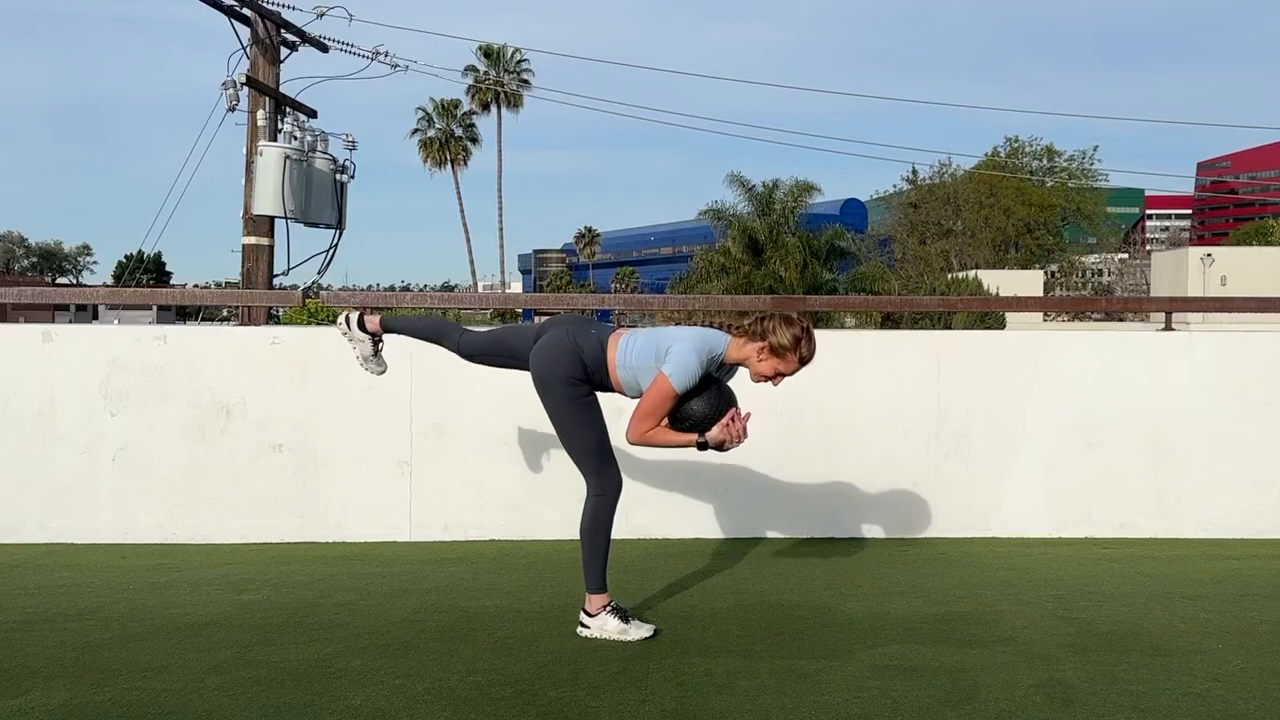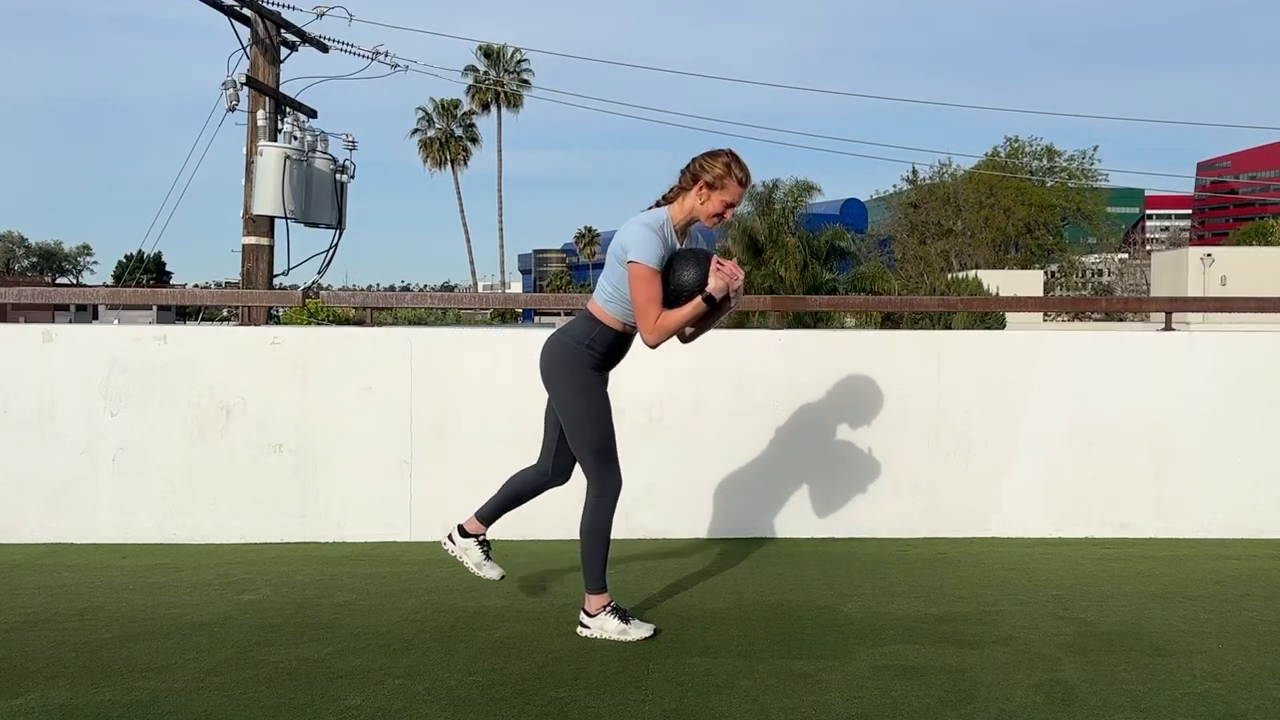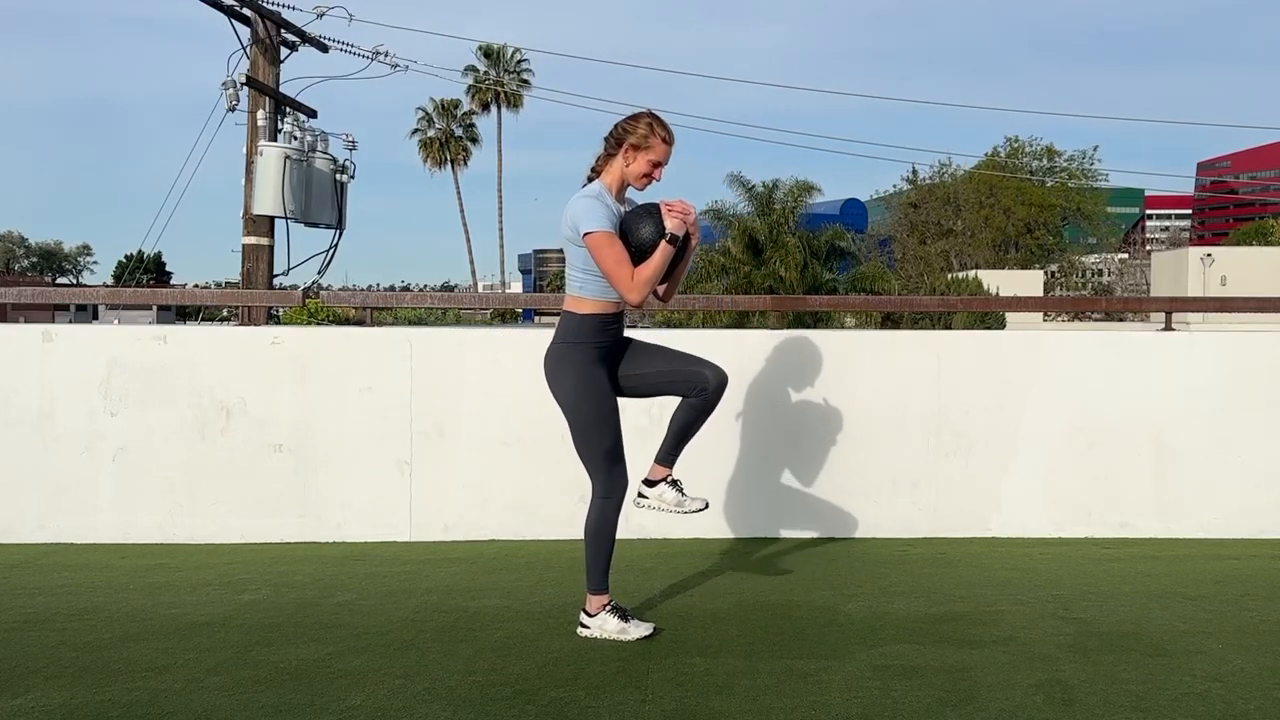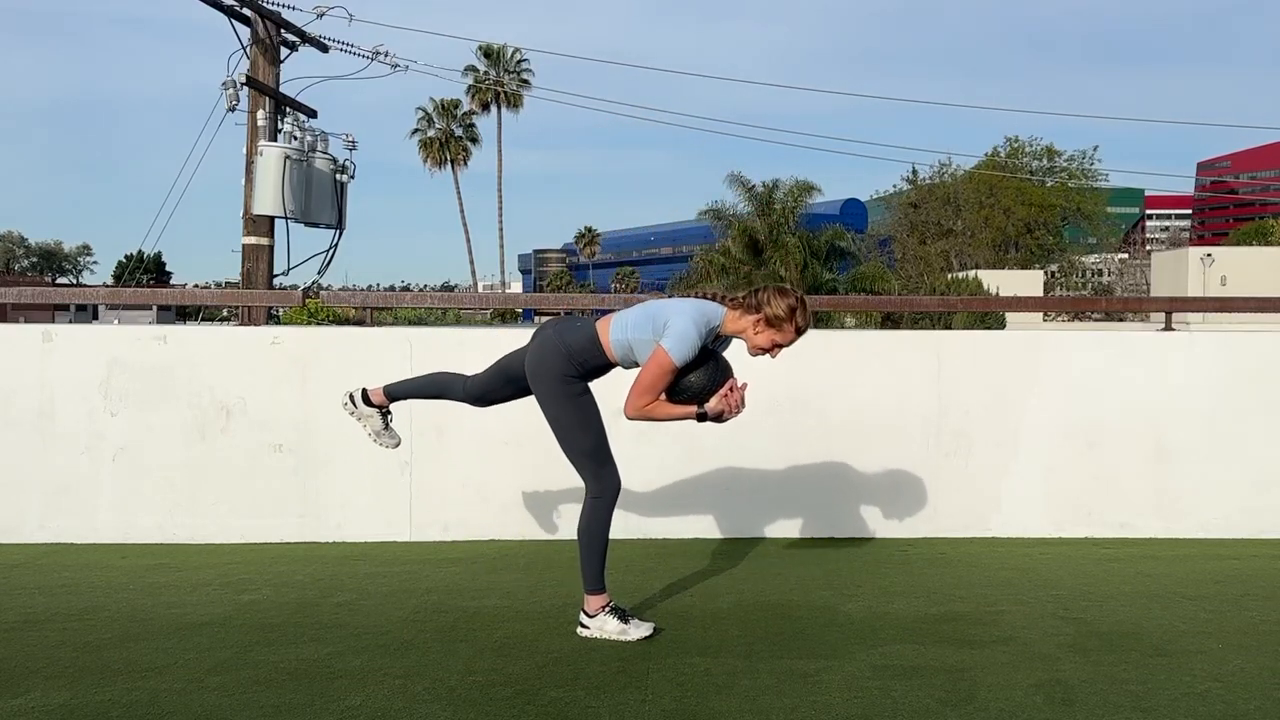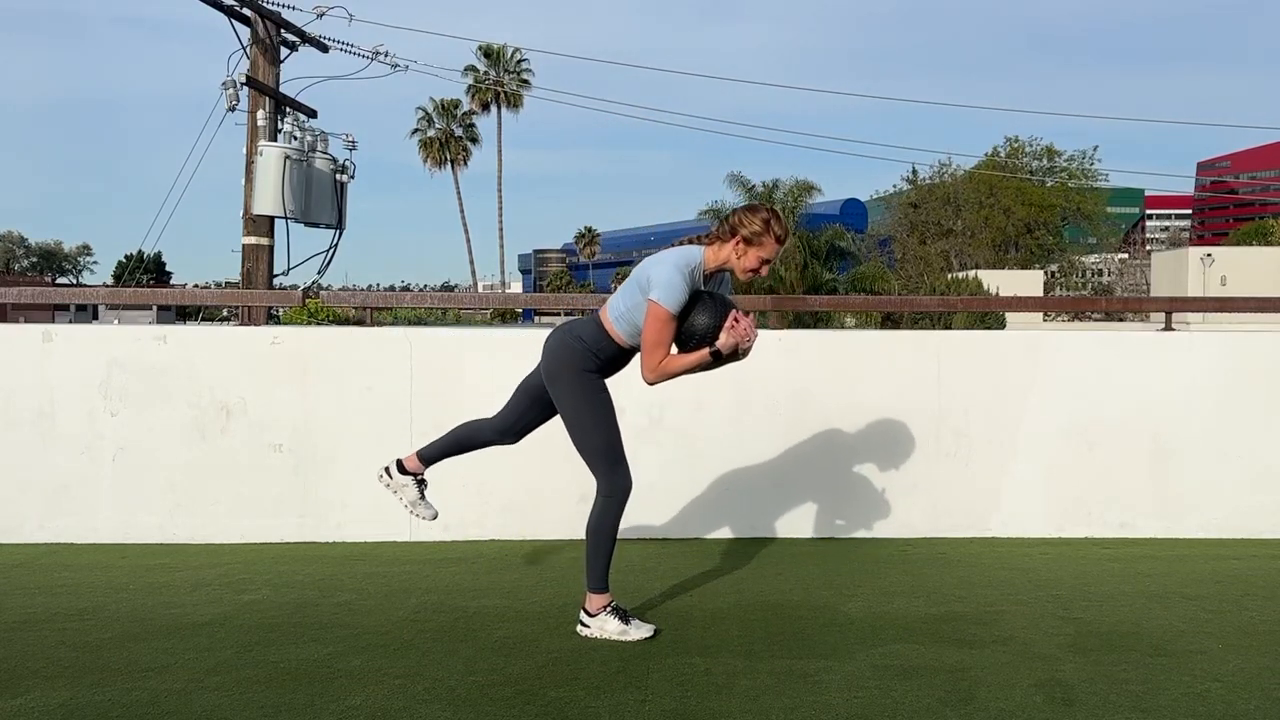
dt=1s
person 1, frame 1
left shoulder: (725, 356)
right shoulder: (694, 356)
right elbow: (640, 431)
left wrist: (718, 433)
right wrist: (706, 440)
left hip: (571, 337)
right hip: (562, 364)
left knee: (470, 342)
right knee: (605, 484)
left ankle: (370, 327)
right ankle: (596, 611)
person 1, frame 2
left shoulder: (691, 238)
right shoulder: (645, 232)
left elbow: (687, 330)
right elbow: (654, 333)
left wrist: (721, 296)
right wrist: (711, 295)
left hip: (584, 357)
right hip: (574, 360)
left knee: (554, 470)
right knee: (604, 482)
left ankle: (470, 531)
right ankle: (595, 612)
person 1, frame 3
left shoulder: (627, 208)
right shoulder: (590, 207)
left elbow: (663, 292)
right elbow: (633, 291)
left wrist: (686, 242)
right wrist: (670, 236)
left hip: (613, 348)
right hip: (578, 355)
left knee: (709, 380)
right knee: (610, 483)
left ankle: (658, 480)
right ankle: (596, 611)
person 1, frame 4
left shoulder: (718, 327)
right shoulder: (692, 328)
right elbow: (637, 406)
left wrist: (716, 405)
right wrist: (705, 410)
left hip: (559, 343)
right hip: (559, 365)
left knee: (474, 388)
right knee: (603, 484)
left ankle: (375, 399)
right ankle: (594, 611)
person 1, frame 5
left shoulder: (713, 274)
right shoulder: (676, 273)
left elbow: (690, 347)
right elbow: (654, 370)
left wrist: (730, 346)
right wrist: (718, 349)
left hip: (574, 349)
right hip: (574, 363)
left knee: (506, 428)
right knee: (615, 483)
left ankle: (409, 468)
right ankle: (596, 611)
